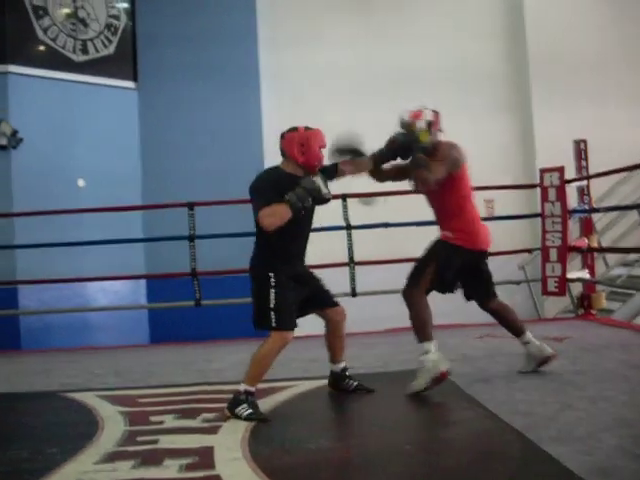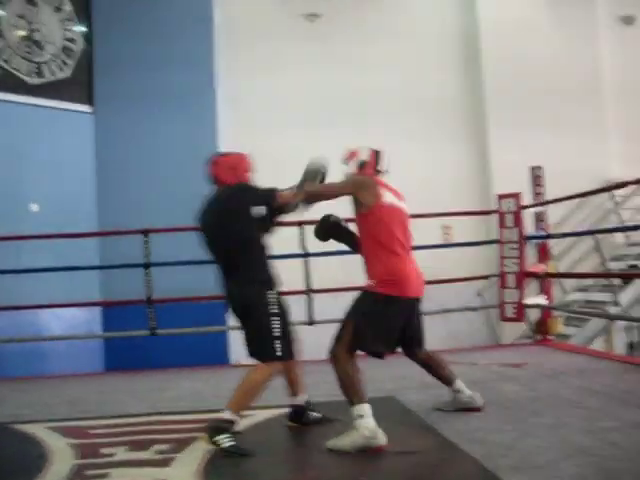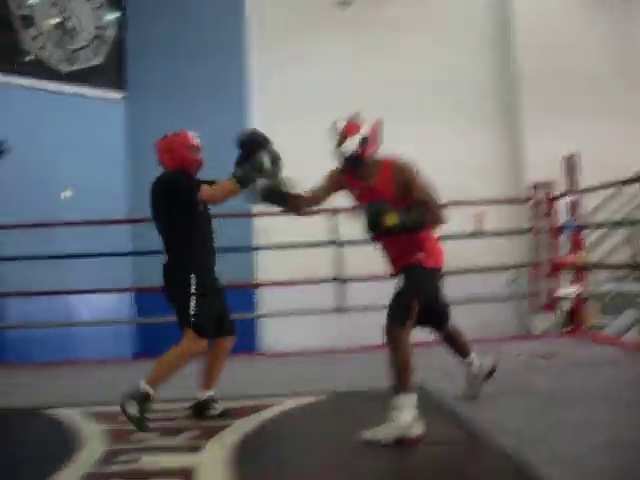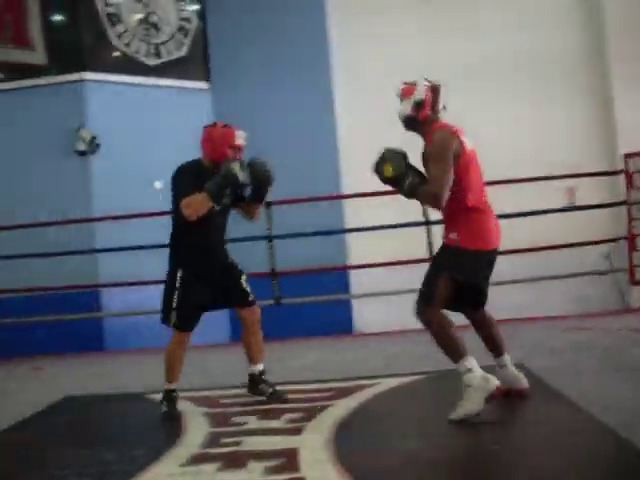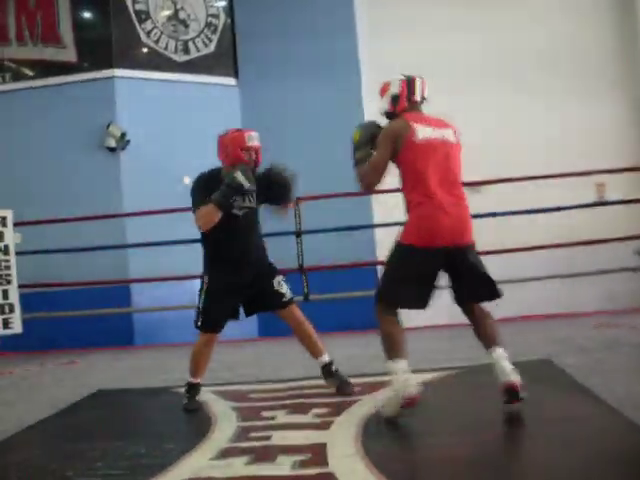
dt=0.4s
person 1, frame 1
left shoulder: (449, 150)
right shoulder: (424, 156)
left elbow: (427, 181)
right elbow: (381, 176)
left wrist: (416, 155)
right wrist: (380, 156)
left hip: (461, 235)
right hip: (475, 236)
left knee: (414, 291)
right knee: (488, 300)
left ankle: (431, 361)
right ankle: (536, 349)
person 1, frame 2
left shoulder: (363, 185)
right shoulder: (394, 198)
left elbow: (312, 195)
left wrist: (307, 190)
right wrist: (339, 231)
left hip: (386, 284)
right hip: (409, 282)
left knee: (341, 351)
right knee: (414, 349)
left ankle: (365, 427)
right ankle: (464, 395)
person 1, frame 3
left shoulder: (400, 171)
right shoulder: (343, 176)
left elbow: (437, 216)
right elbow: (306, 204)
left wrist: (400, 220)
right wrist: (279, 195)
left hip: (422, 256)
right hip: (404, 260)
left knee: (397, 330)
right knee: (438, 320)
left ankle: (404, 418)
right ankle: (478, 366)
person 1, frame 4
left shoulder: (440, 139)
right shoulder: (443, 136)
left elbow: (437, 198)
left wrist: (402, 179)
right wrist: (408, 179)
left hip: (469, 235)
right hip: (478, 233)
left knee: (428, 309)
right knee: (472, 307)
left ankle: (476, 379)
right ankle: (508, 374)
person 1, frame 5
left shoulder: (395, 129)
right shoulder: (449, 129)
left elbow: (367, 183)
left wrist: (362, 153)
left hip: (422, 232)
right hip: (459, 228)
left knee: (385, 306)
right knee: (473, 305)
left ankle: (402, 382)
right ankle: (504, 369)
person 2, frame 1
left shoulder: (301, 177)
right shoulder: (266, 182)
left elbow: (347, 167)
right elbow: (269, 222)
right wrist: (301, 195)
left hip: (295, 268)
right hip: (271, 270)
left knee: (336, 315)
right knee: (281, 334)
left ankle: (339, 376)
right ankle: (241, 397)
person 2, frame 2
left shoulder: (208, 213)
right shoulder: (238, 195)
right elbow: (287, 199)
left wrist: (264, 220)
right wrist: (310, 179)
left hip: (239, 290)
right hip: (256, 289)
left knee: (285, 350)
right knee: (269, 362)
left ankle: (300, 408)
right ankle: (221, 426)
person 2, frame 3
left shoulder: (183, 183)
right shoulder: (170, 182)
left elbow: (215, 192)
right elbow: (213, 195)
left wrist: (247, 164)
right wrist: (251, 172)
left hip: (202, 272)
right hip: (188, 274)
left knee: (224, 339)
right knee: (195, 342)
left ankle: (205, 401)
right ankle: (139, 397)
person 2, frame 4
left shoulder: (226, 175)
right shoulder: (187, 173)
left elbow: (252, 214)
right elbow: (190, 211)
left wrist: (258, 189)
right wrist: (220, 183)
left hip: (218, 260)
right hip: (187, 265)
left knee: (251, 313)
right knee: (181, 333)
left ankle: (257, 379)
right ankle: (170, 393)
person 2, frame 5
left shoulder: (256, 178)
right shoulder: (206, 182)
left elbow: (284, 205)
right elbow: (203, 223)
left wrist: (282, 189)
right wrist: (227, 191)
left hip: (257, 264)
right hip: (221, 271)
left knee: (293, 313)
right knee: (209, 334)
left ankle: (329, 369)
right ankle: (192, 388)
